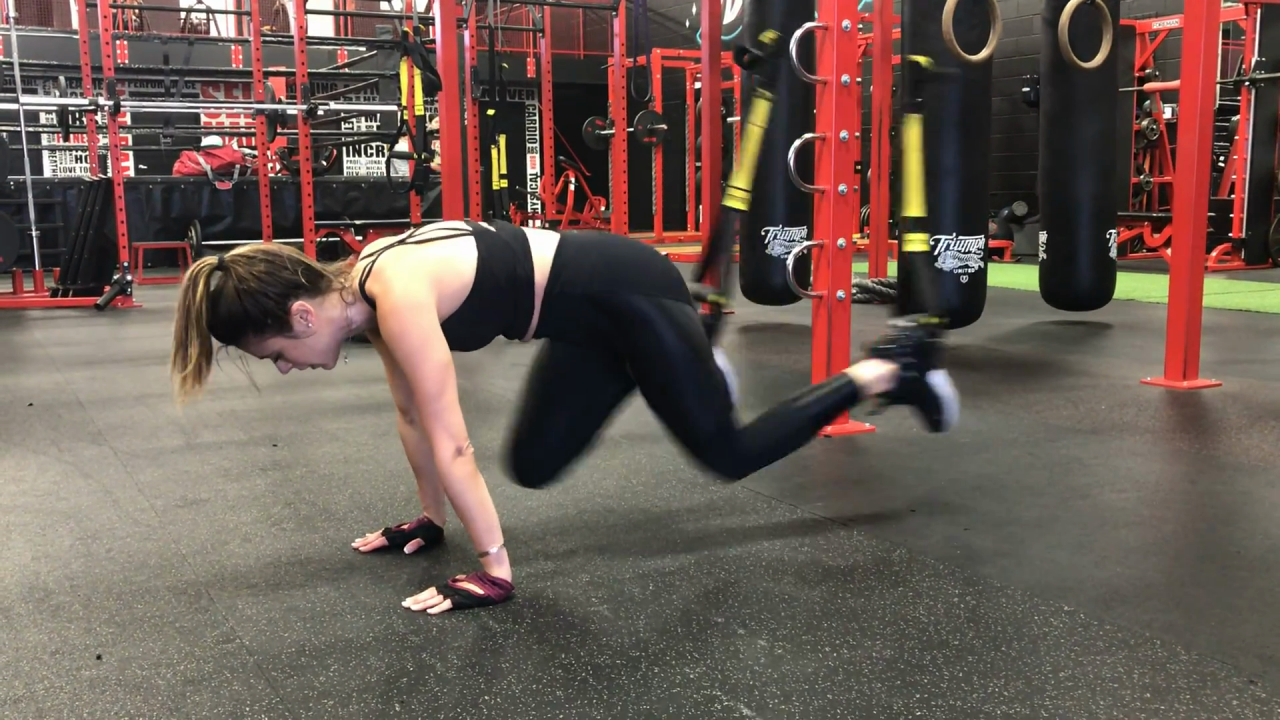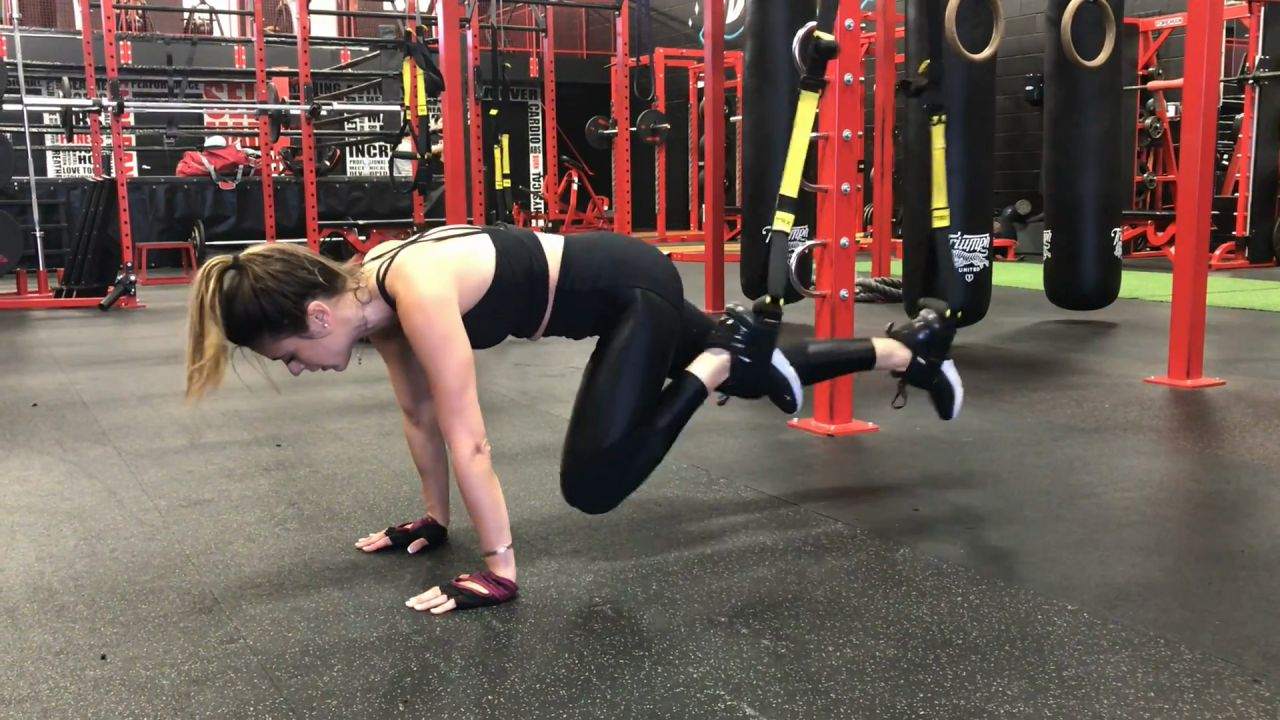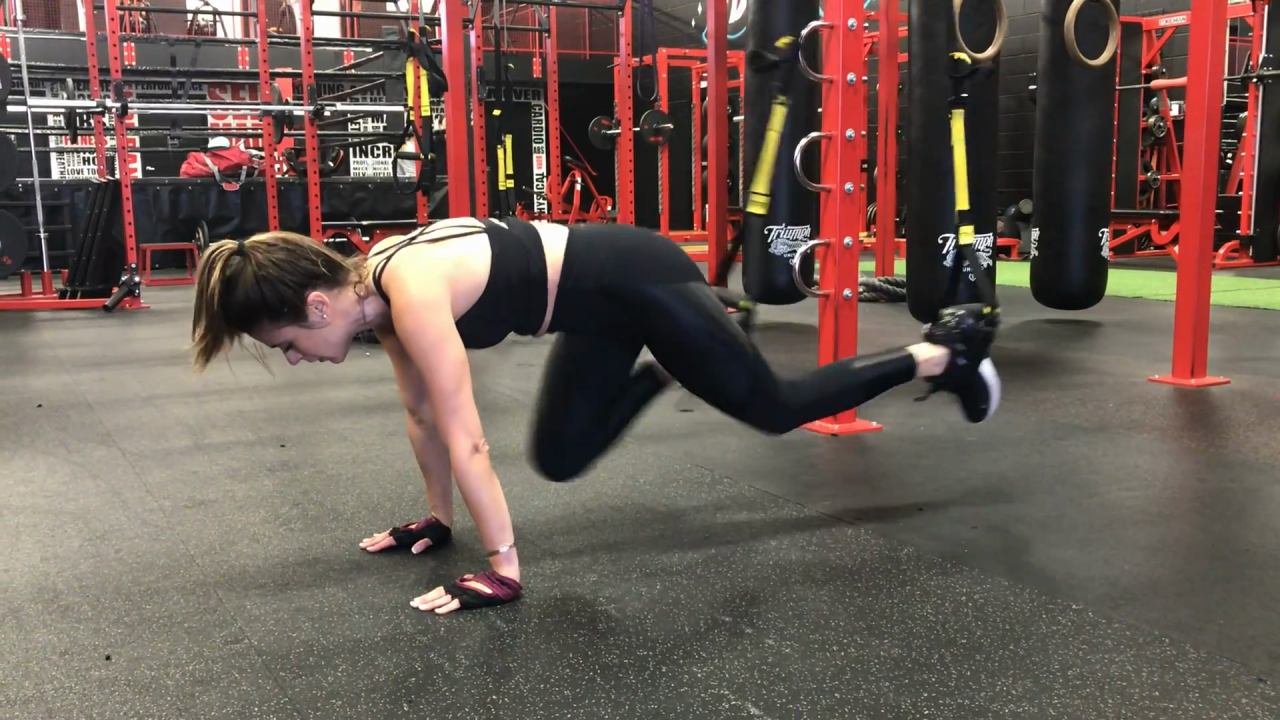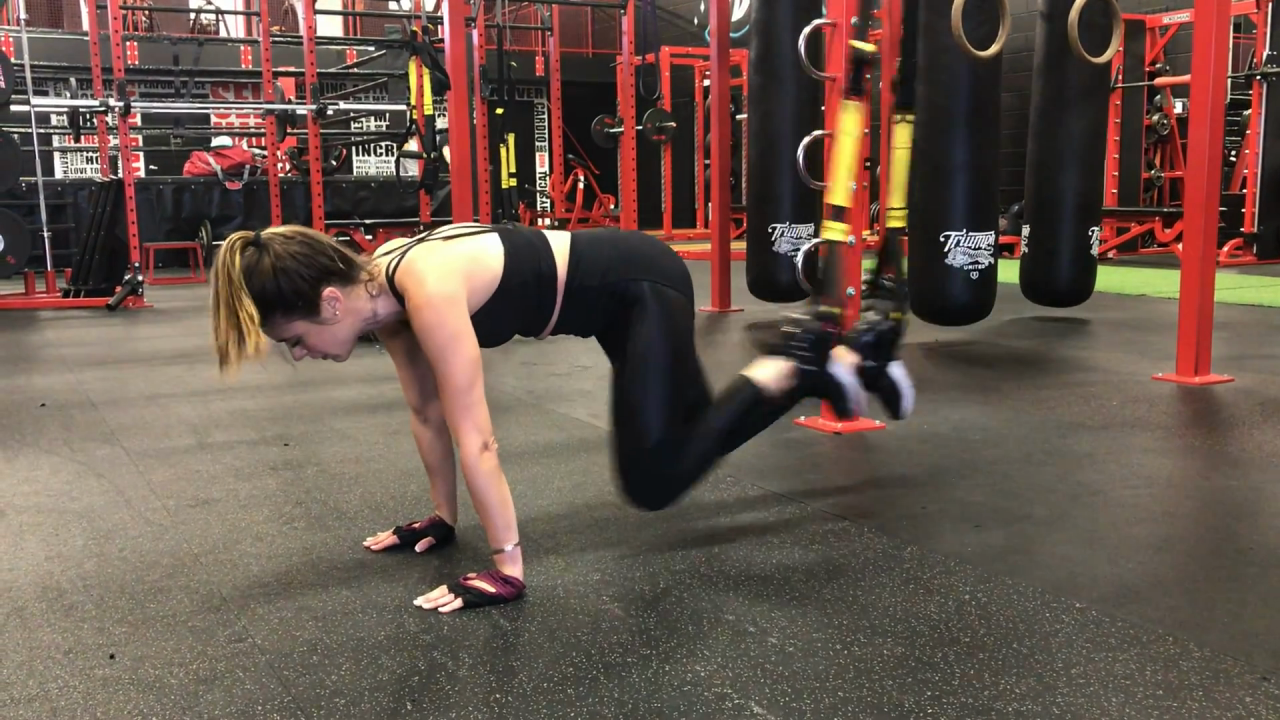
dt=0.5s
person 1, frame 1
left shoulder: (397, 298)
right shoulder: (367, 283)
left elbow: (449, 442)
right elbow: (413, 416)
left wrist: (495, 569)
right wrist: (431, 519)
left hip: (621, 289)
right hip: (584, 299)
left knee: (730, 451)
right knee: (533, 464)
left ankle: (895, 371)
right ankle: (638, 367)
person 1, frame 2
left shoulder: (415, 294)
right shoulder: (371, 291)
left elbow: (466, 439)
right elbow: (418, 414)
left wrist: (500, 568)
right wrist: (432, 518)
left hip: (628, 287)
right hip: (604, 289)
left knee: (591, 485)
right knee: (751, 373)
left ankle: (721, 358)
right ankle: (909, 350)
person 1, frame 3
left shoulder: (411, 293)
right shoulder: (373, 286)
left elbow: (462, 437)
right elbow: (421, 412)
left wrist: (502, 569)
right wrist: (439, 519)
left hip: (640, 285)
right hip: (602, 302)
left knee: (775, 407)
right knee: (558, 457)
left ankle: (943, 353)
right ankle: (673, 365)
person 1, frame 4
left shoulder: (425, 290)
right shoulder: (378, 284)
left elbow: (473, 435)
right elbow: (425, 410)
left wrist: (507, 566)
right wrist: (442, 516)
left hip: (637, 283)
right hip: (608, 289)
left knee: (654, 482)
right knee: (708, 429)
left ankle: (789, 366)
right ankle: (857, 356)
